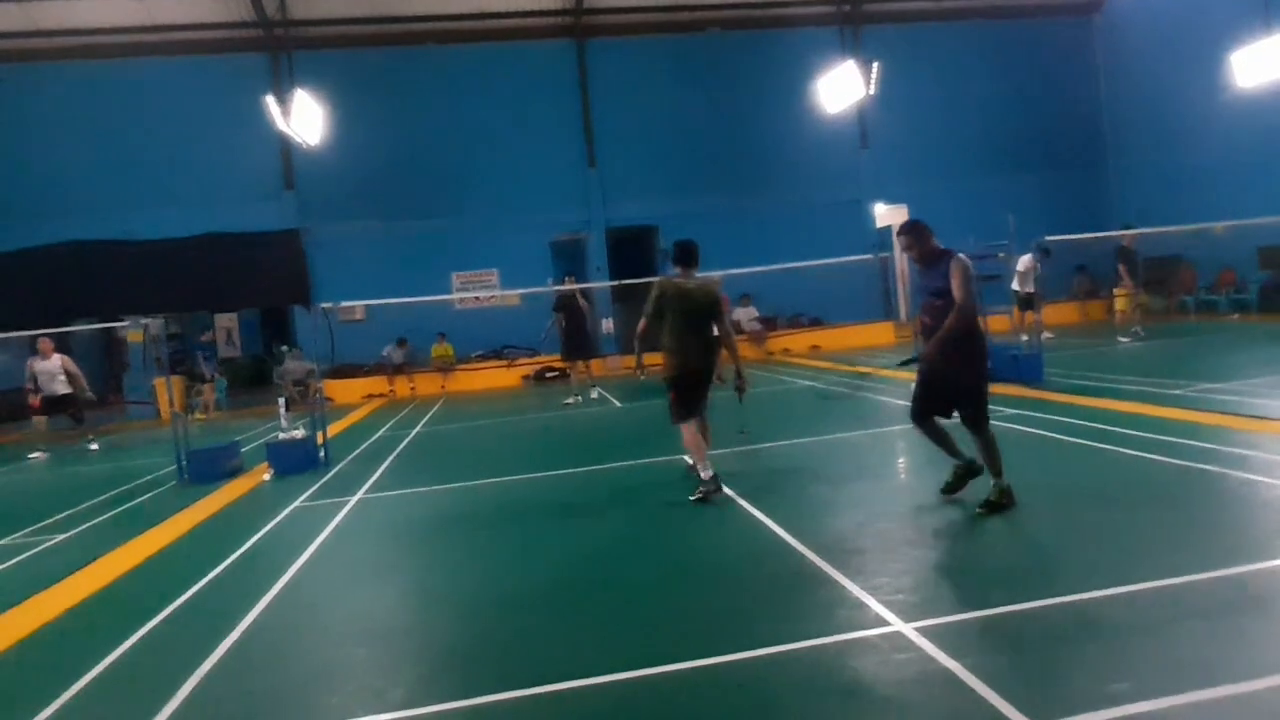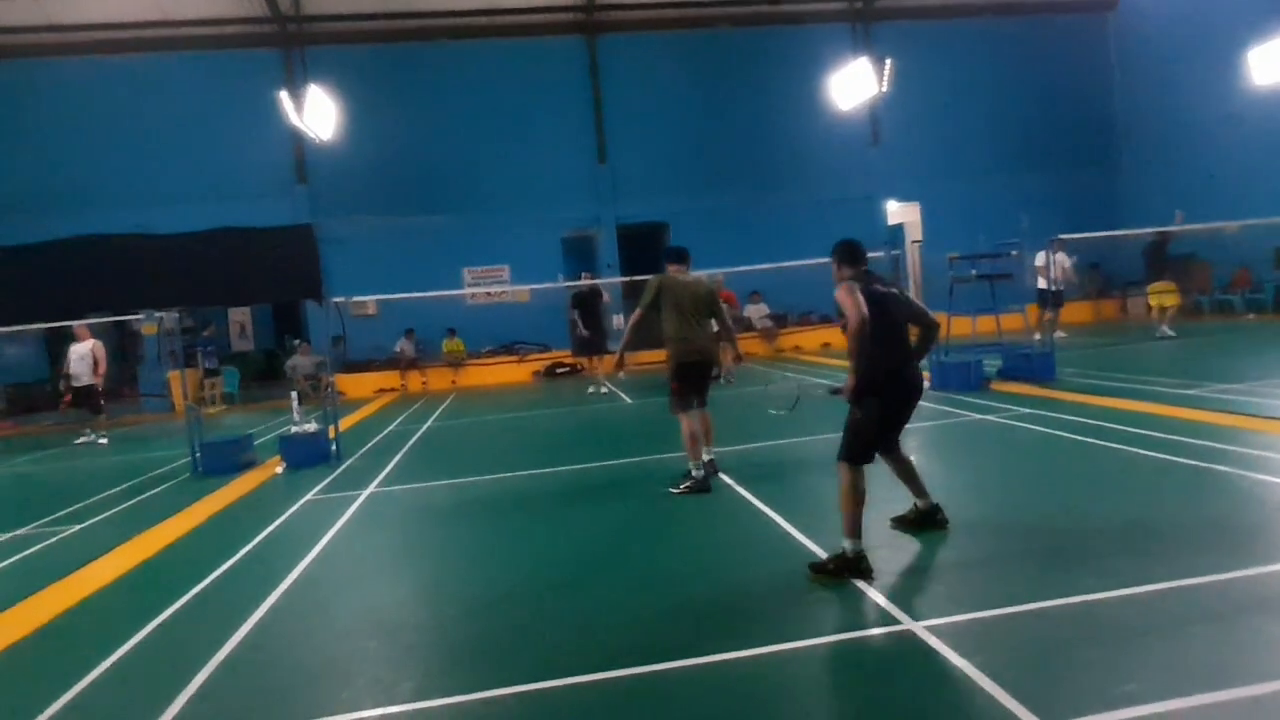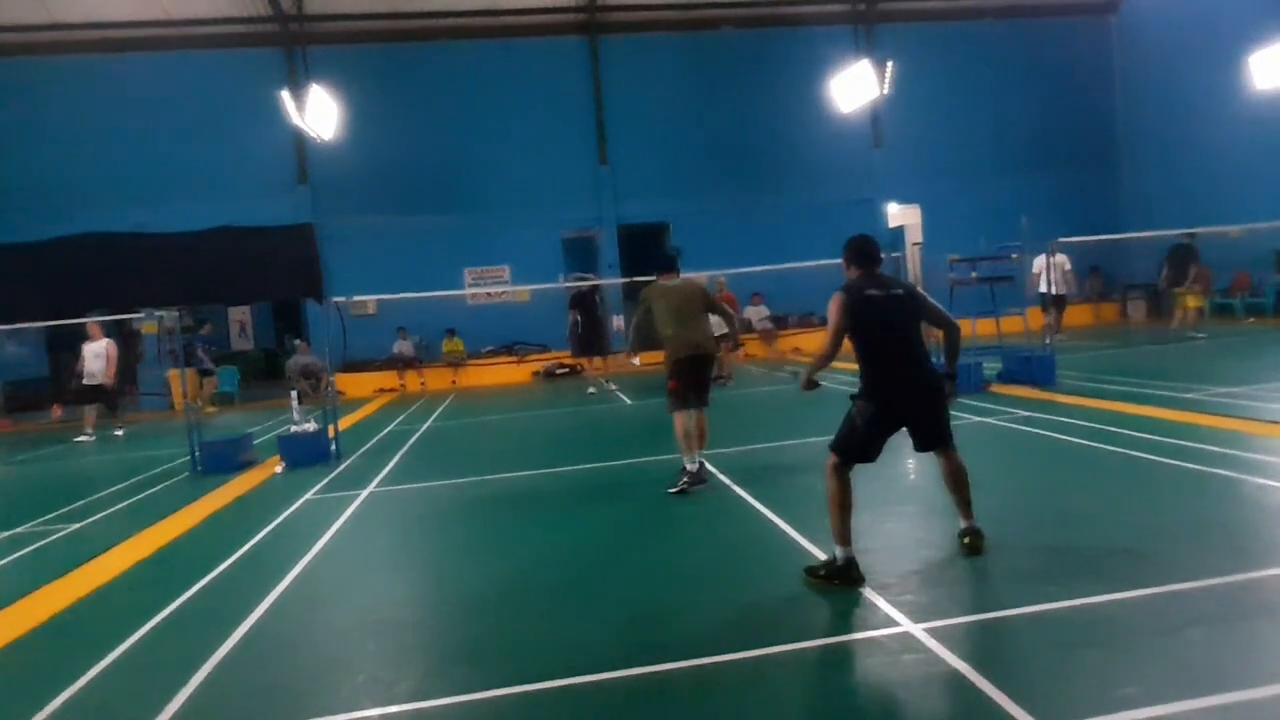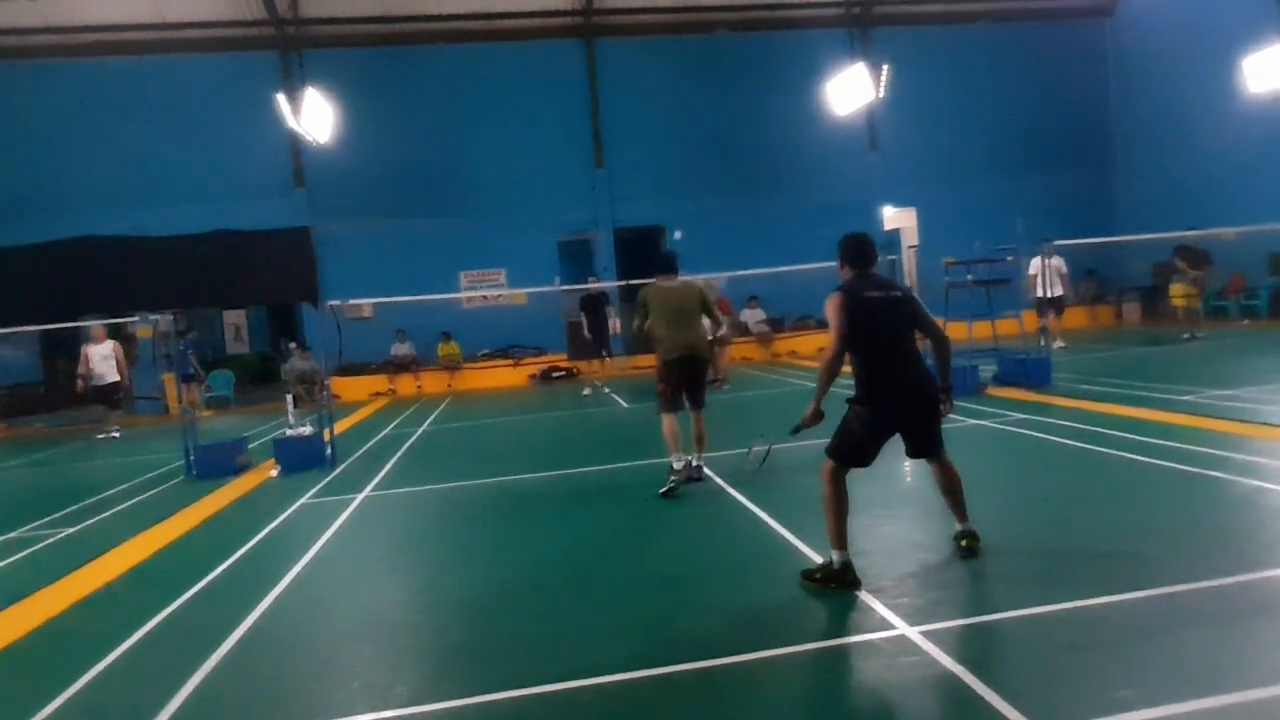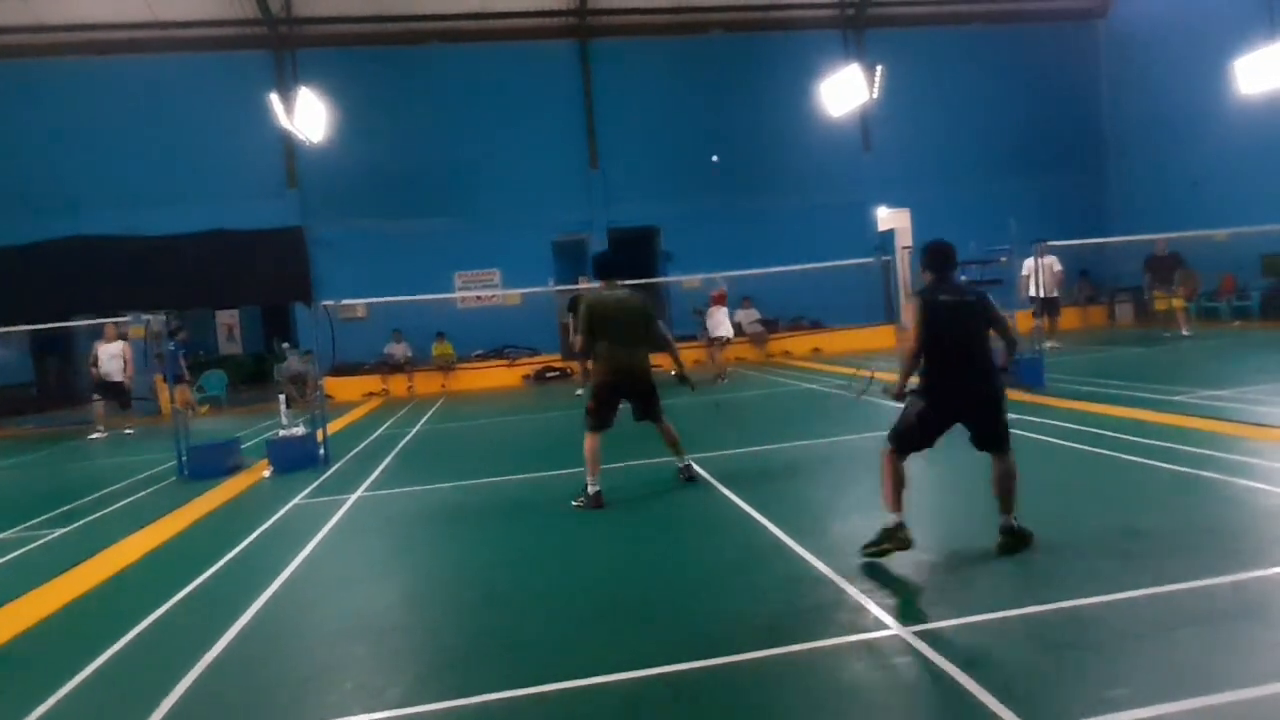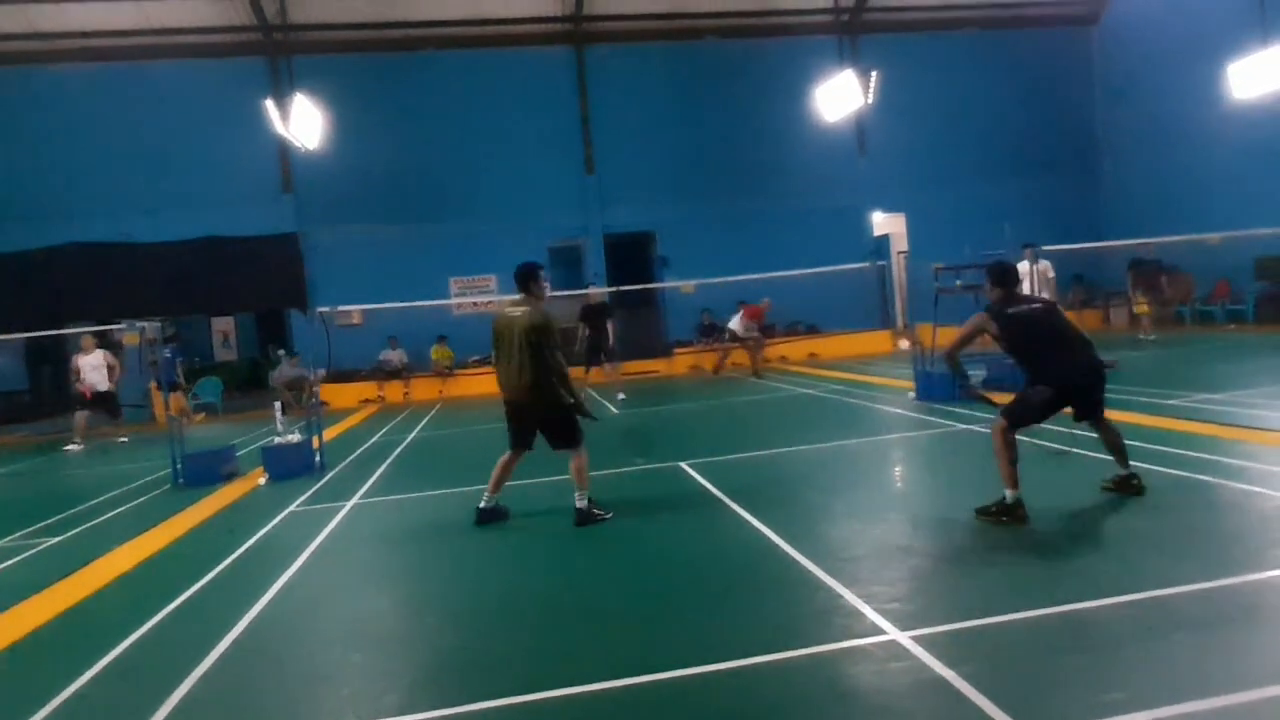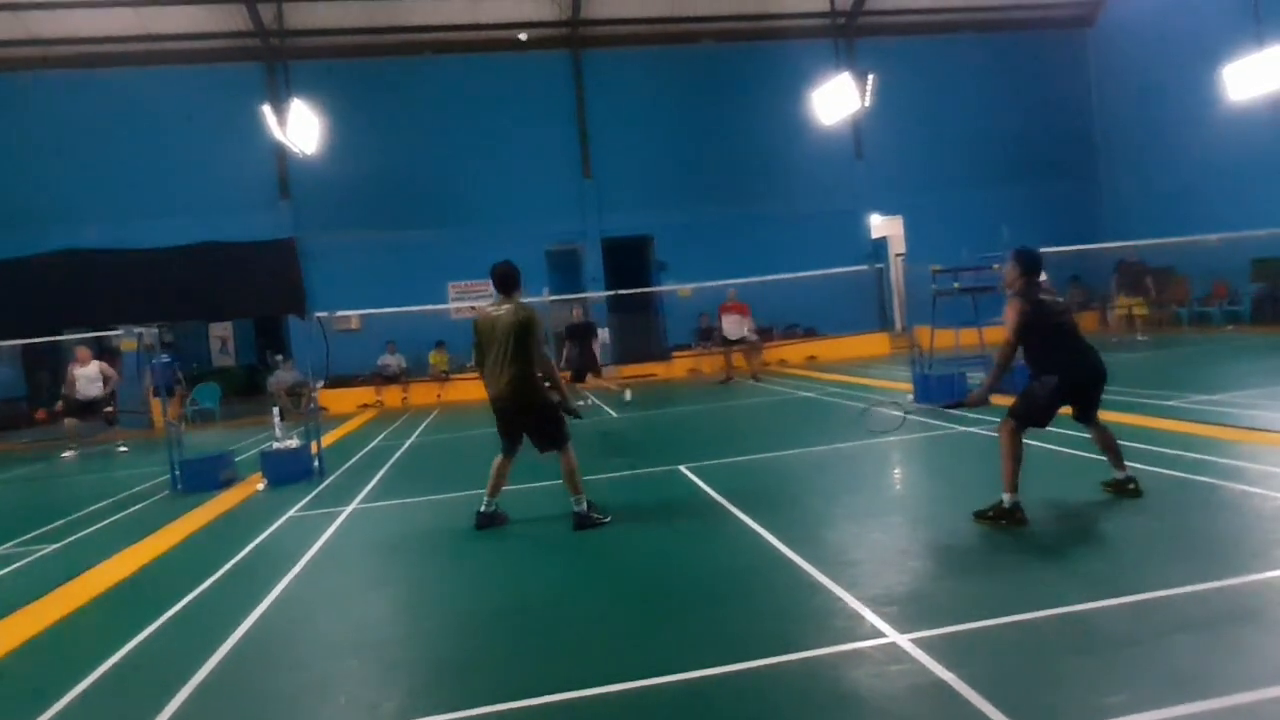
dt=0.7s
person 1, frame 1
left shoulder: (956, 263)
right shoulder: (924, 270)
left elbow: (964, 307)
left wrist: (936, 343)
right wrist: (929, 349)
left hip: (965, 355)
right hip: (936, 358)
left knee: (976, 424)
right knee: (920, 417)
left ankle: (1001, 488)
right ankle: (964, 463)
person 1, frame 2
left shoulder: (847, 288)
right shoulder: (890, 290)
left elbow: (860, 321)
right elbow: (930, 325)
left wrist: (854, 375)
left hip: (878, 386)
right hip: (908, 383)
left knee: (850, 463)
right knee: (887, 447)
left ankle: (852, 555)
right ankle: (927, 509)
person 1, frame 3
left shoulder: (844, 297)
right shoulder: (907, 291)
left elbow: (831, 348)
right elbow: (951, 328)
left wrist: (809, 374)
right wrist: (949, 376)
left hip: (879, 395)
right hip: (925, 387)
left knee: (837, 467)
right knee: (946, 451)
left ankle: (843, 561)
right ankle: (970, 530)
person 1, frame 4
left shoulder: (840, 298)
right shoulder: (901, 293)
left elbow: (836, 353)
right elbow: (940, 340)
left wrist: (816, 404)
right wrist: (944, 387)
left hip: (875, 399)
right hip: (920, 392)
left knee: (833, 471)
right knee: (937, 457)
left ankle: (840, 565)
right ankle: (966, 533)
person 1, frame 5
left shoulder: (922, 299)
right shoulder: (979, 297)
left elbow: (916, 347)
right elbow: (1010, 339)
left wrist: (901, 384)
left hip: (937, 393)
right hip: (984, 389)
left knee: (893, 454)
right knee: (1002, 454)
left ankle: (894, 527)
right ankle: (1009, 528)
person 1, frame 6
left shoulder: (988, 317)
right shoulder: (1046, 305)
left elbow: (951, 351)
right elbow: (1081, 340)
left wrist: (958, 371)
right wrist: (1091, 363)
left hip: (1052, 381)
right hip: (1089, 371)
left knee: (1001, 428)
right knee: (1097, 421)
left ankle: (1011, 503)
right ankle: (1128, 477)
person 1, frame 7
left shoulder: (1017, 302)
right shoulder: (1053, 300)
left elbow: (1009, 348)
left wrist: (985, 390)
left hip: (1059, 373)
right hip: (1092, 366)
left knee: (1010, 427)
right knee: (1089, 420)
left ankle: (1009, 505)
right ankle: (1124, 479)
person 2, frame 1
left shoulder: (663, 287)
right shoulder: (710, 289)
left elbow: (642, 329)
right elbow: (726, 333)
right wrist: (738, 371)
left hip: (677, 364)
right hip: (706, 361)
left knee: (687, 423)
right knee: (699, 414)
left ankle: (708, 477)
right ankle: (701, 464)
person 2, frame 2
left shoulder: (659, 282)
right shoulder: (704, 285)
left elbow: (635, 319)
right elbow: (724, 323)
left wrist: (620, 352)
right wrist: (735, 350)
left hip: (681, 354)
right hip: (707, 352)
left knee: (685, 413)
right knee: (701, 406)
left ankle: (698, 475)
right ankle: (708, 460)
person 2, frame 3
left shoulder: (650, 292)
right shoulder: (696, 287)
left elbow: (635, 325)
right elbow: (728, 314)
left wrist: (632, 348)
right wrist: (735, 338)
left hip: (679, 353)
right hip: (706, 349)
left knee: (680, 411)
right knee: (699, 408)
left ankle: (692, 469)
right ankle: (697, 462)
person 2, frame 4
left shoulder: (647, 293)
right shoulder: (694, 288)
left elbow: (639, 328)
right elbow: (716, 321)
right wrist: (709, 335)
left hip: (670, 354)
right hip: (699, 352)
left knee: (668, 412)
right knee: (697, 410)
left ankle: (678, 466)
right ankle: (696, 464)
person 2, frame 5
left shoulder: (591, 302)
right shoulder: (638, 299)
left elbow: (581, 346)
right elbow: (663, 335)
right wrist: (680, 367)
left hip: (606, 374)
right hip: (639, 371)
left knee: (593, 432)
right knee: (660, 420)
left ankle: (593, 491)
right ankle: (685, 465)
person 2, frame 6
left shoulder: (500, 317)
right shoulder: (540, 316)
left elbow: (496, 361)
right elbow: (556, 363)
right wrist: (576, 398)
left hip: (513, 397)
right hip: (544, 395)
left knee: (515, 451)
right knee: (576, 446)
left ankle: (486, 505)
right ankle: (583, 506)
person 2, frame 7
left shoulder: (481, 317)
right shoulder: (524, 313)
left elbow: (479, 362)
right elbow: (541, 359)
right wrist: (563, 395)
left hip: (499, 397)
right hip: (528, 394)
left knee: (507, 452)
right knee: (563, 447)
left ankle: (486, 510)
right ankle: (581, 510)
